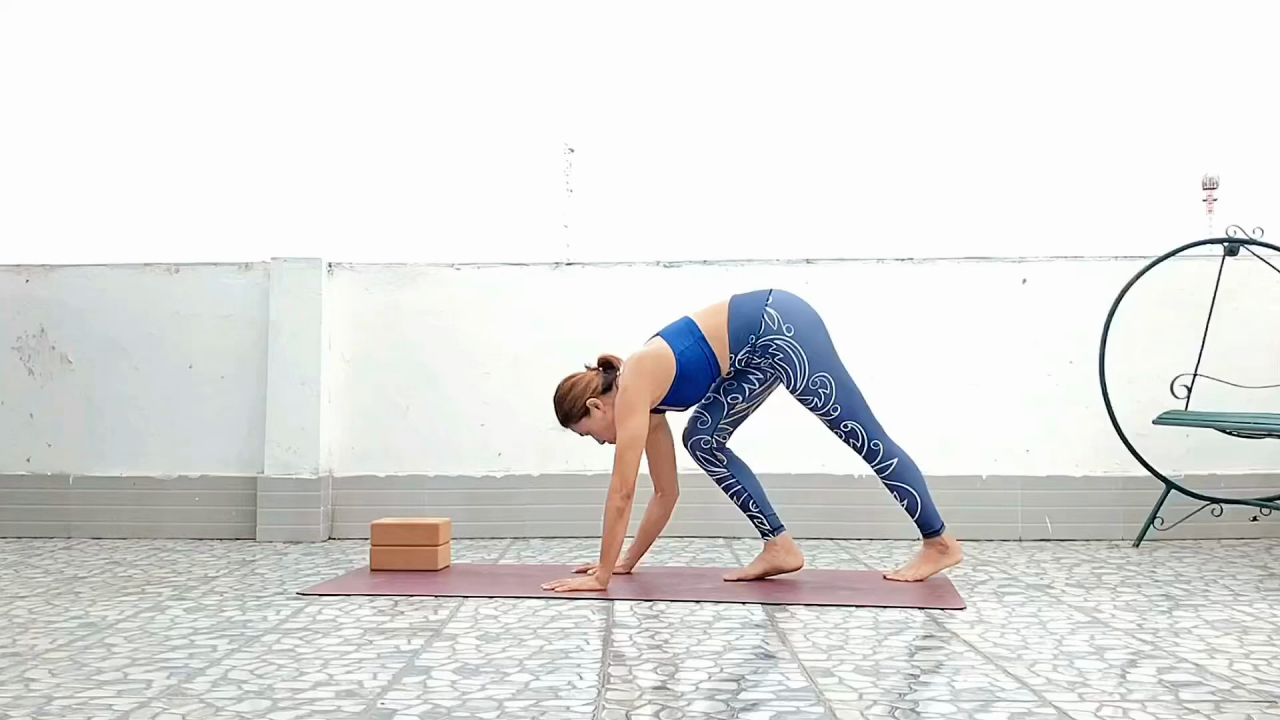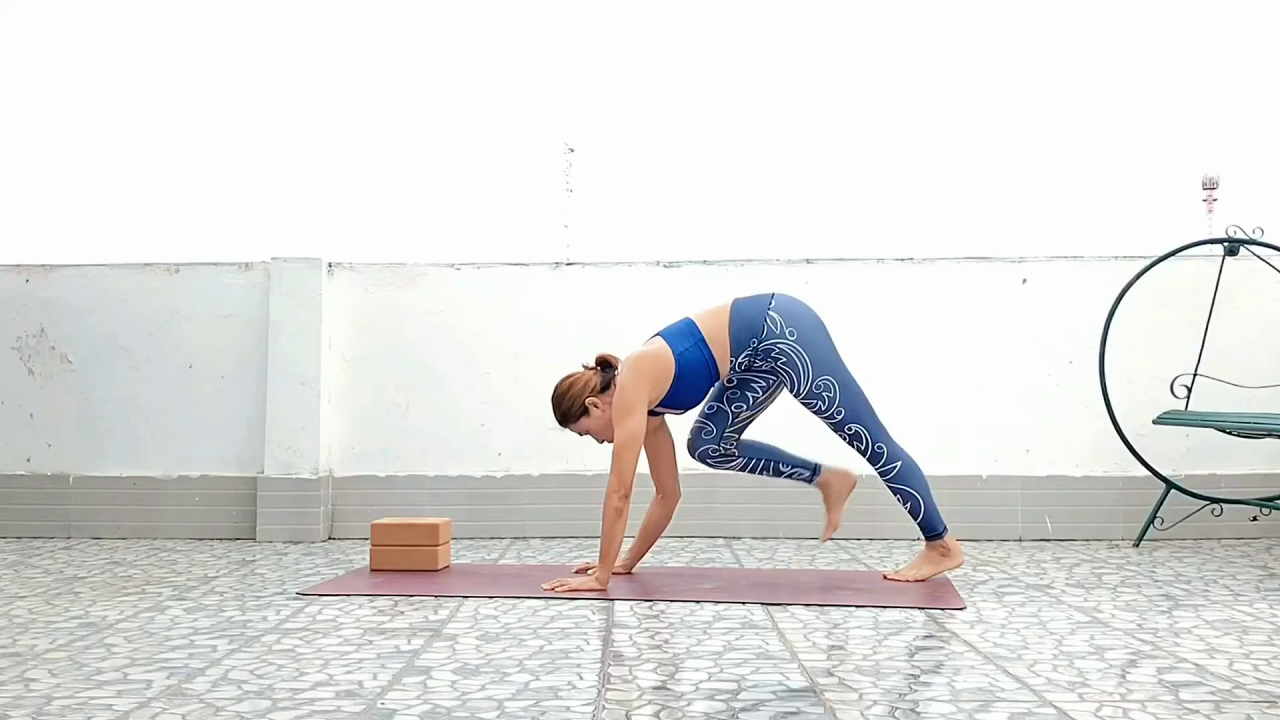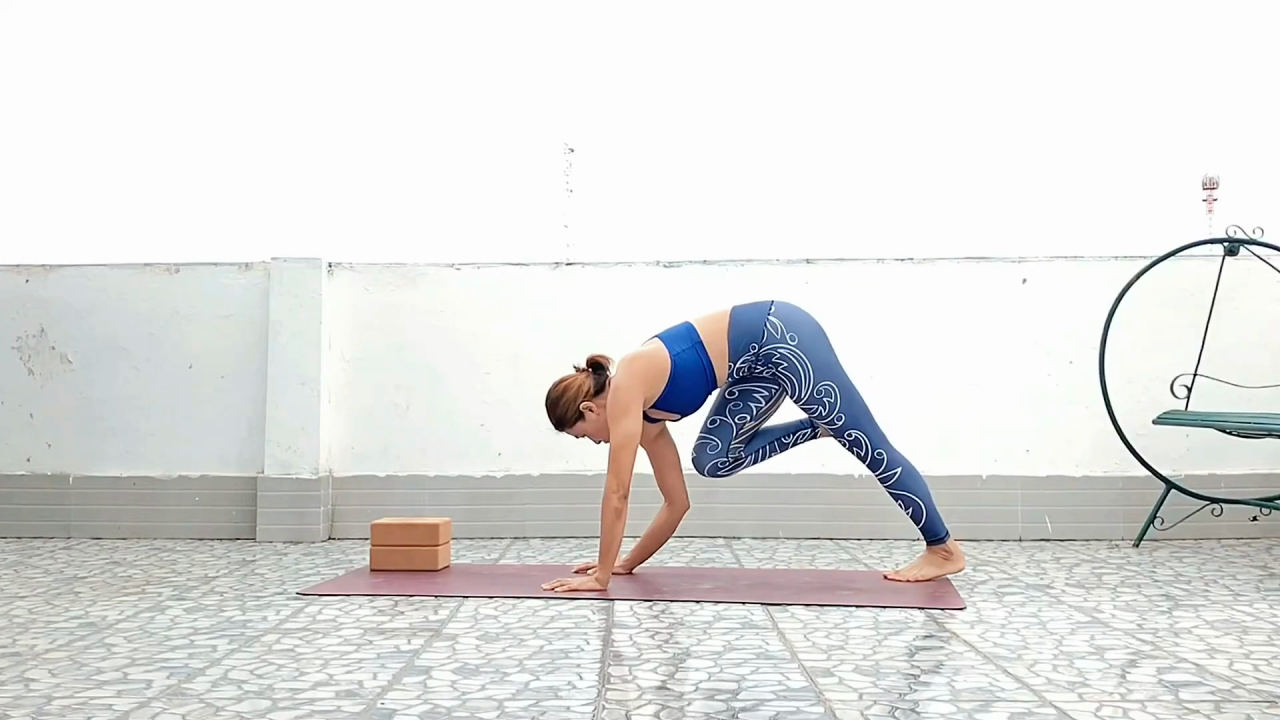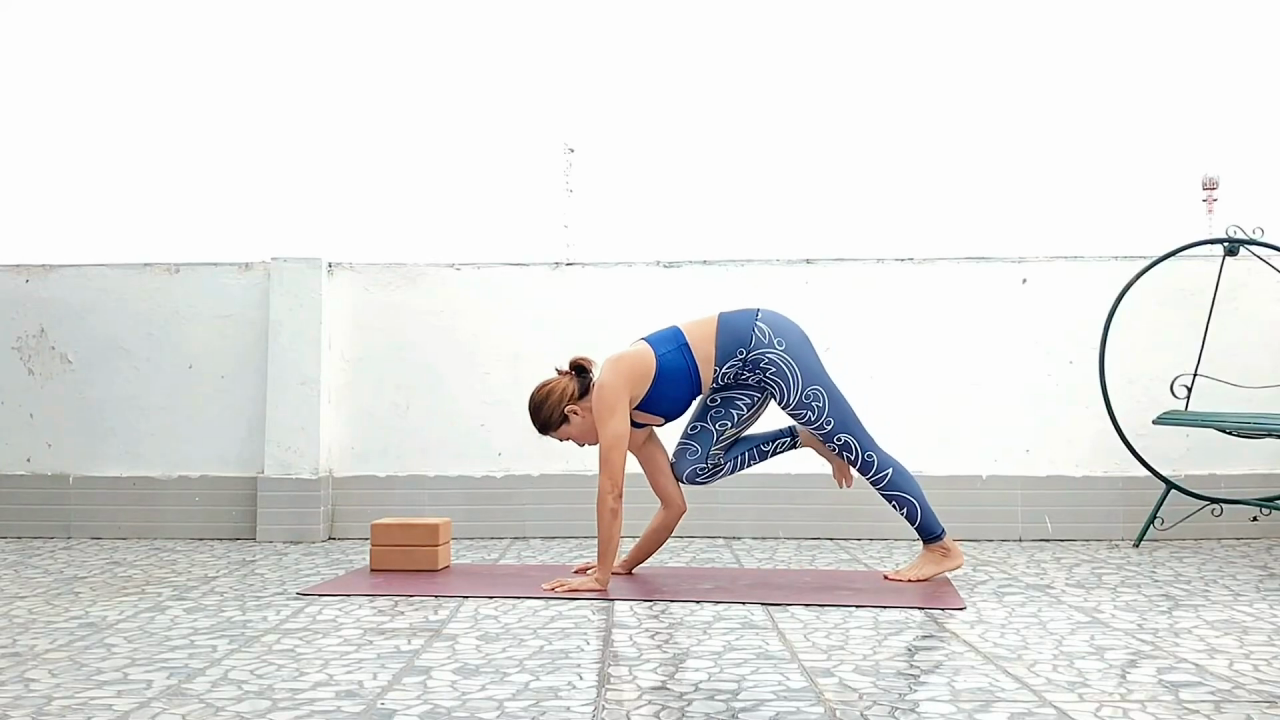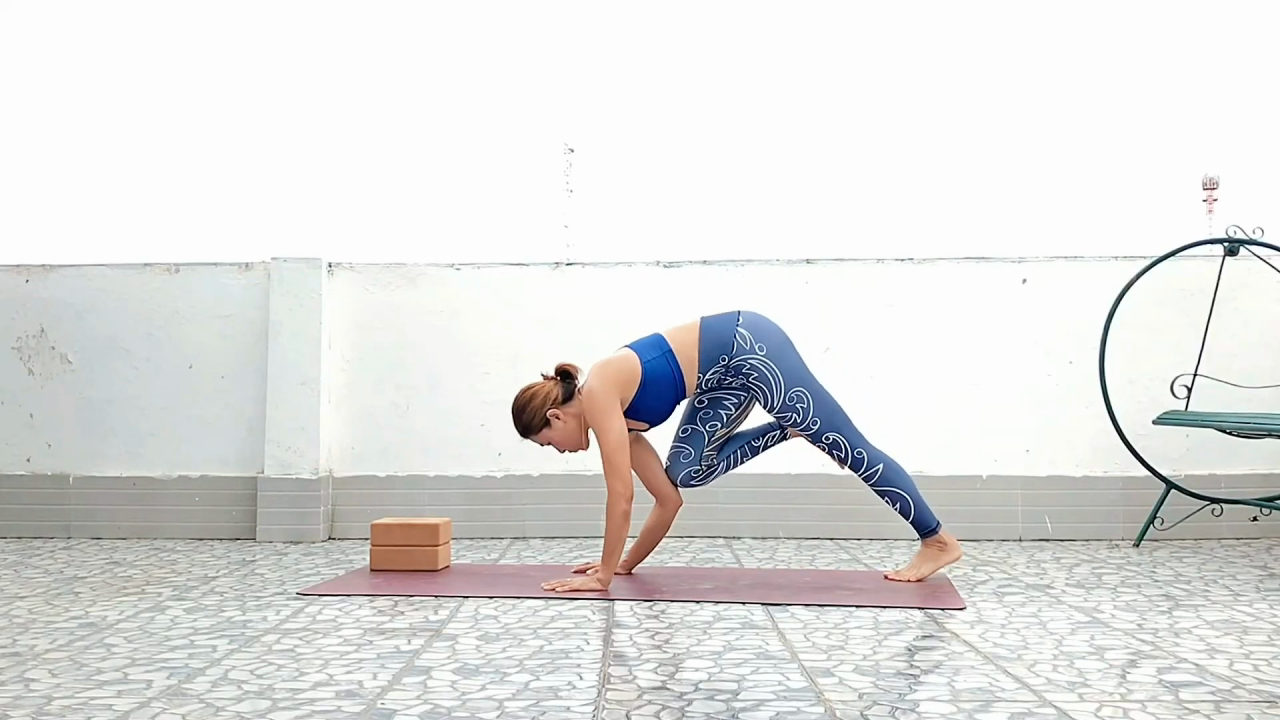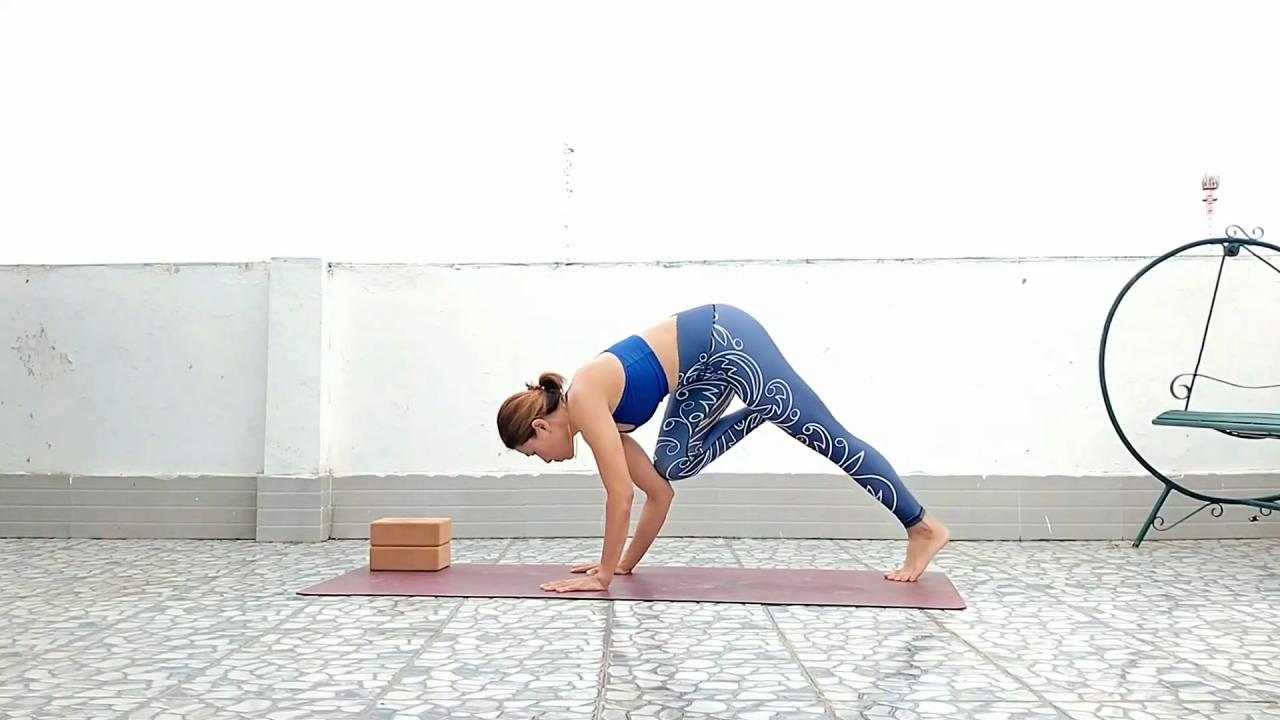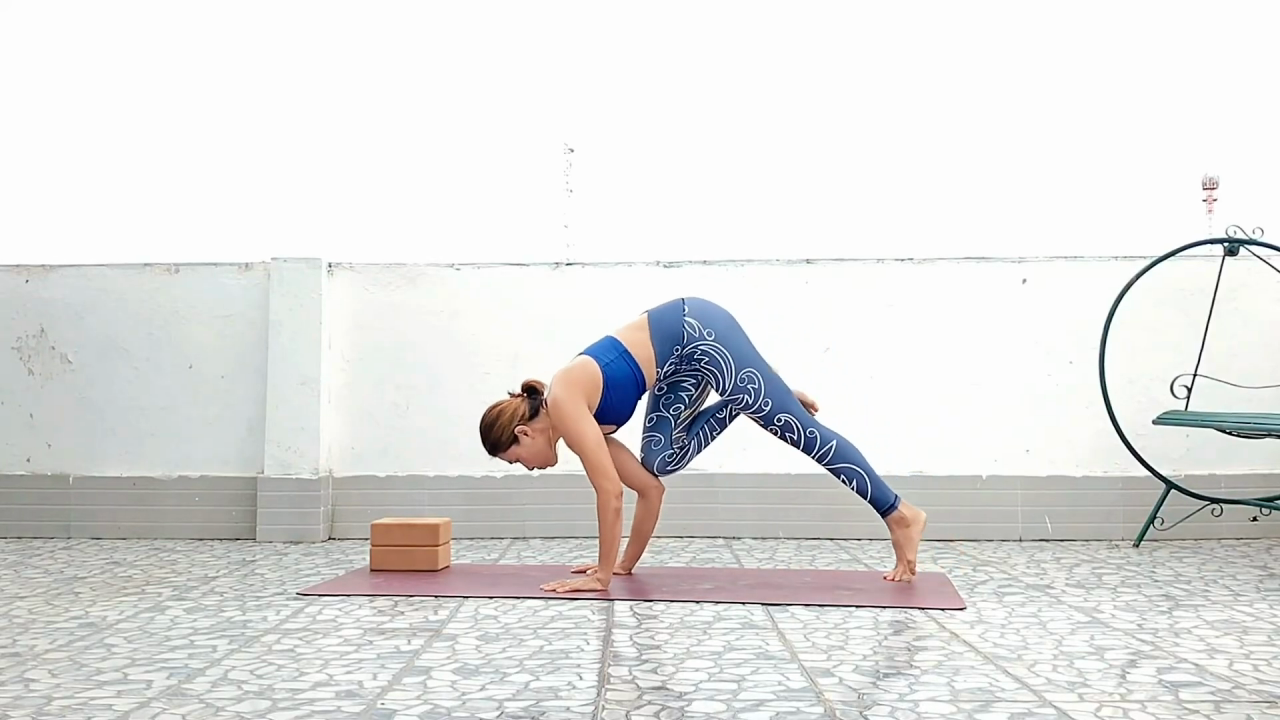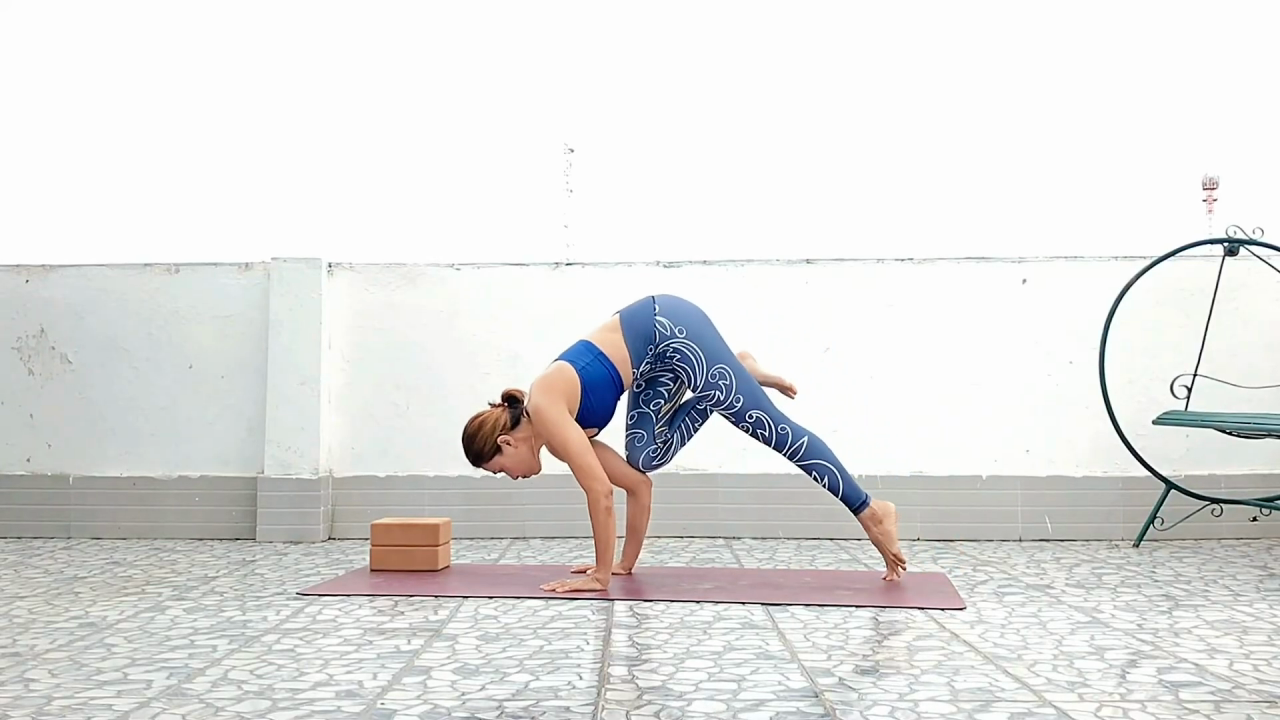
dt=0.3s
person 1, frame 1
left shoulder: (632, 389)
right shoulder: (647, 399)
left elbow: (622, 493)
right elbow: (666, 493)
left wrist: (602, 576)
right wrist: (626, 563)
left hip: (778, 326)
right hip: (761, 341)
left knee: (863, 436)
right knee: (702, 441)
left ankle: (939, 544)
right ankle: (778, 546)
person 1, frame 2
left shoulder: (630, 390)
right shoulder: (646, 404)
left elbow: (619, 493)
right elbow: (667, 495)
left wrist: (601, 576)
right wrist: (627, 562)
left hip: (778, 329)
right hip: (763, 342)
left knee: (866, 438)
right knee: (709, 445)
left ankle: (941, 545)
right ankle: (826, 479)
person 1, frame 3
left shoulder: (625, 390)
right shoulder: (645, 414)
left elbow: (617, 494)
right elbow: (676, 502)
left wrist: (601, 575)
right wrist: (627, 563)
left hip: (778, 336)
right hip: (760, 355)
left knee: (867, 447)
right knee: (713, 459)
left ankle: (944, 548)
right ankle: (824, 426)
person 1, frame 4
left shoulder: (610, 389)
right shoulder: (633, 419)
left elbow: (611, 494)
right elbow: (673, 504)
left wrist: (601, 576)
right wrist: (625, 564)
left hip: (763, 342)
right hip: (744, 364)
left knee: (856, 451)
right knee: (692, 467)
left ankle: (941, 547)
right ankle: (802, 437)
person 1, frame 5
left shoulder: (598, 394)
right shoulder: (615, 416)
left elbow: (621, 495)
right elbow: (668, 498)
left wrist: (602, 575)
right wrist: (624, 564)
left hip: (745, 345)
right hip: (727, 367)
left knee: (847, 446)
right knee: (687, 471)
left ankle: (937, 540)
right ankle: (789, 427)
person 1, frame 6
left shoulder: (583, 400)
right shoulder: (601, 416)
left elbow: (620, 494)
right elbow: (660, 491)
left wrist: (603, 575)
right wrist: (624, 564)
left hip: (722, 338)
right hip: (707, 360)
left knee: (826, 436)
right knee: (674, 464)
left ankle: (923, 528)
right ankle: (769, 408)
person 1, frame 7
left shoulder: (563, 403)
right shoulder: (581, 422)
left elbow: (610, 493)
right elbow: (649, 487)
left wrist: (602, 575)
right wrist: (625, 564)
left hip: (695, 332)
right hip: (681, 353)
left knee: (798, 429)
right knee: (661, 462)
left ankle: (899, 515)
right ankle: (754, 391)
person 1, frame 8
left shoulder: (543, 409)
right shoulder: (562, 428)
left elbow: (601, 492)
right elbow: (638, 484)
left wrist: (601, 575)
right wrist: (624, 563)
left hip: (667, 327)
right hip: (656, 350)
left knee: (770, 427)
right knee: (645, 459)
left ankle: (871, 512)
right ankle: (738, 375)
